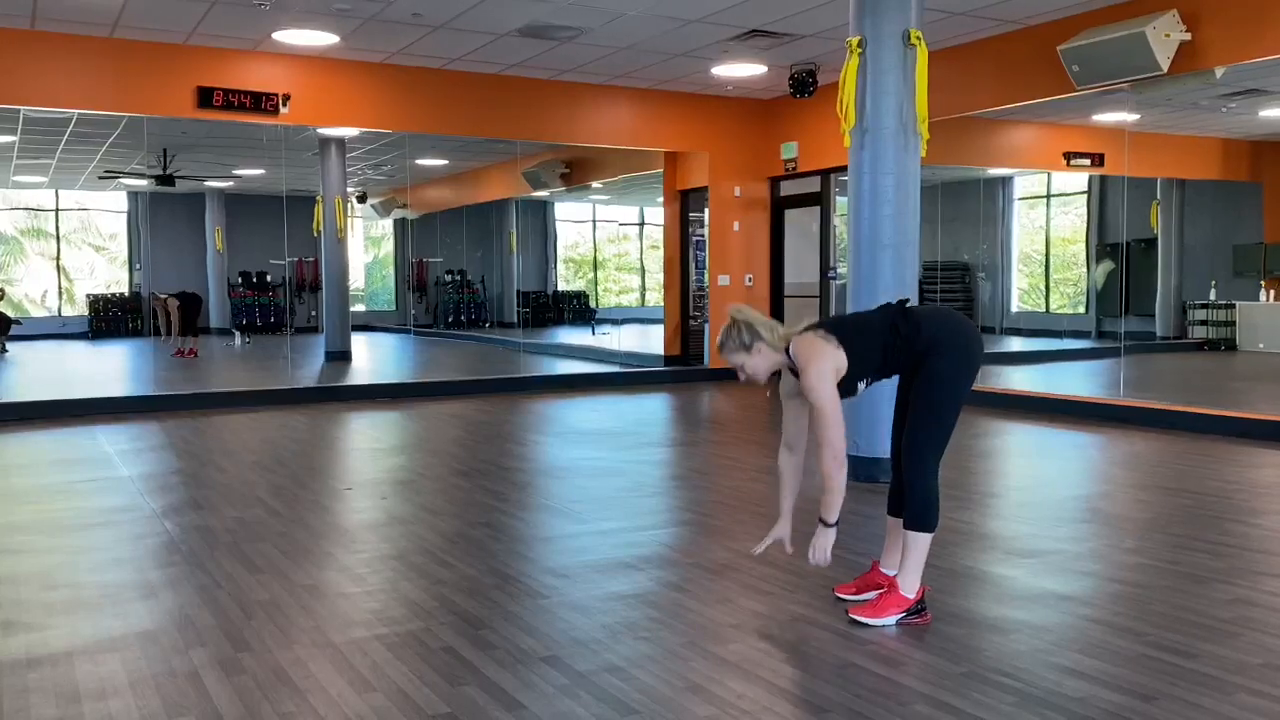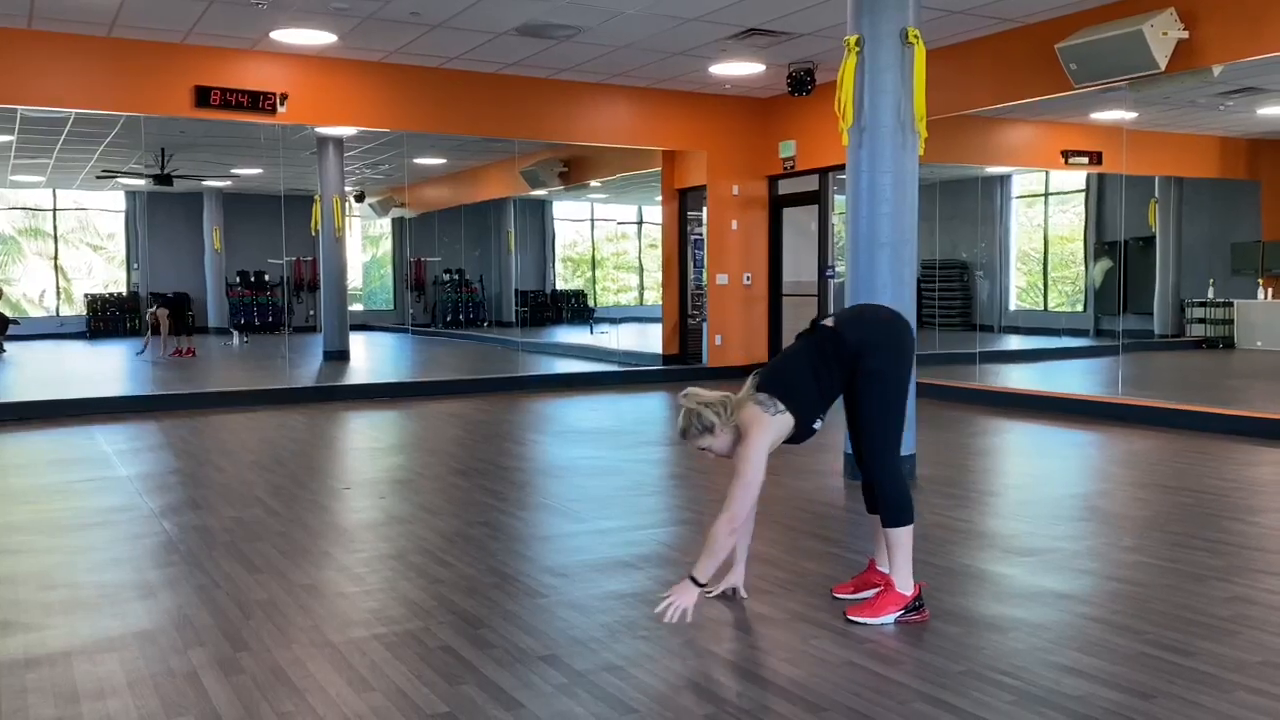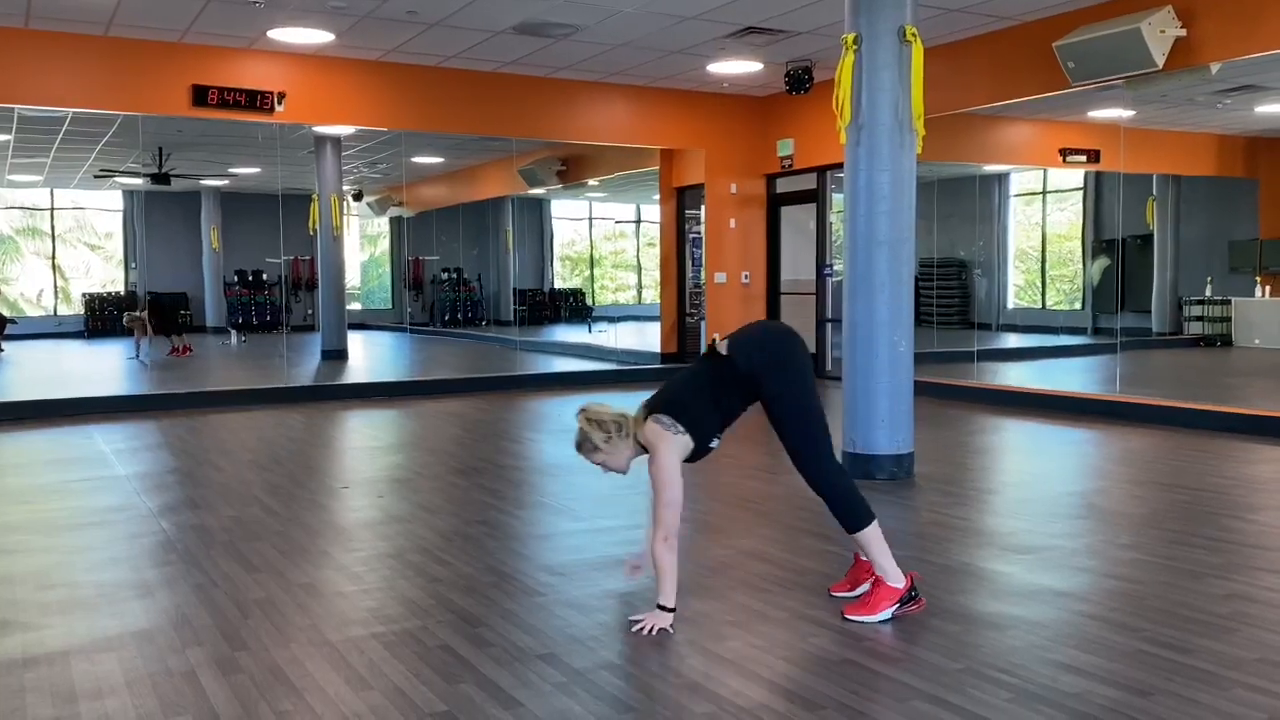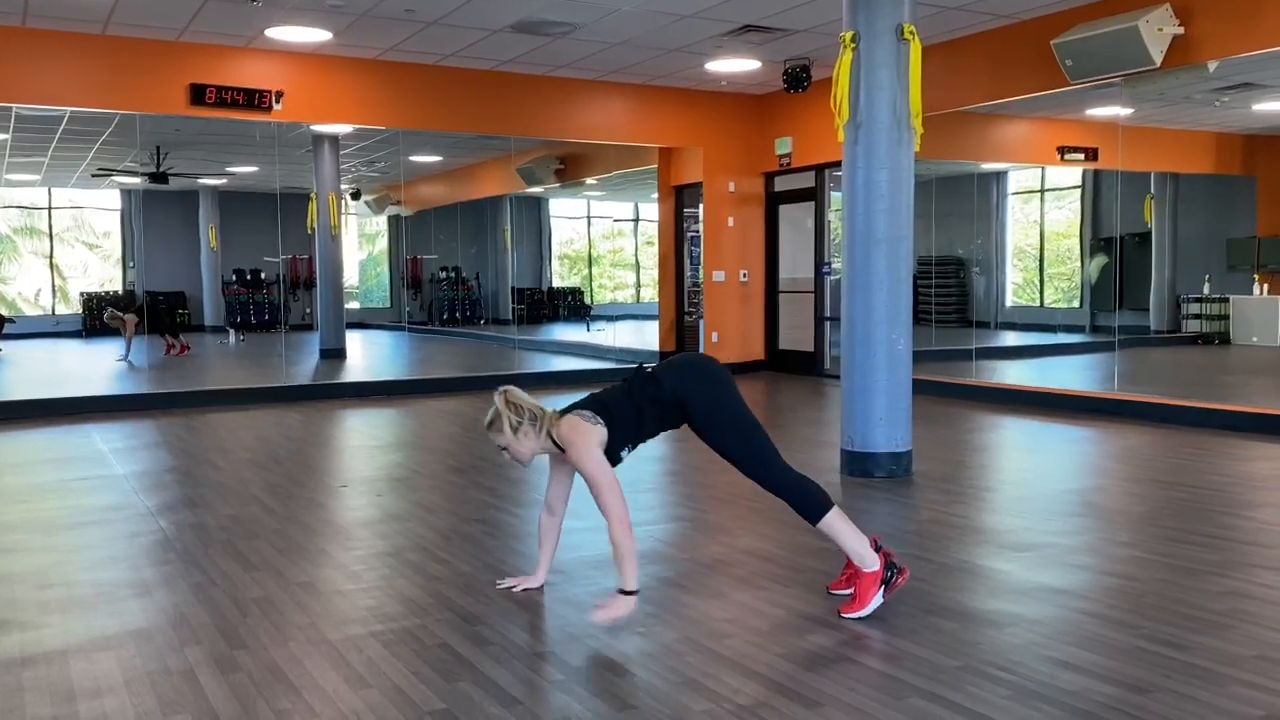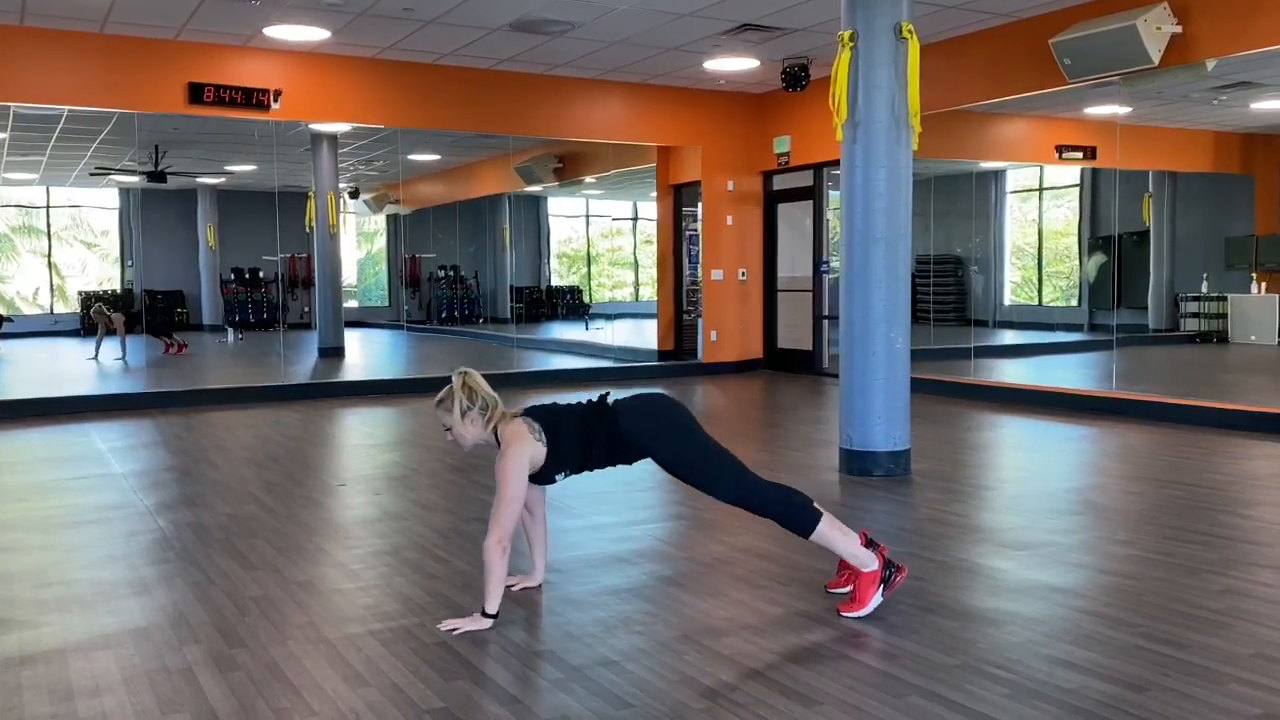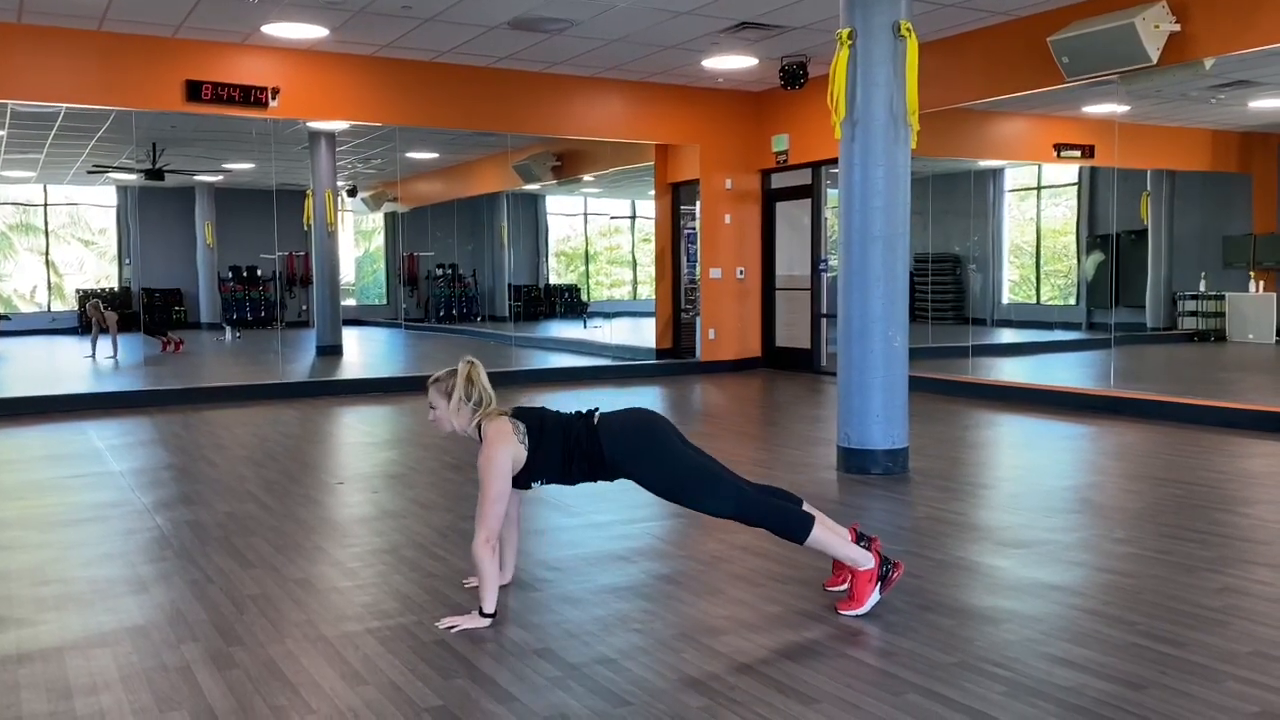
dt=0.5s
person 1, frame 1
left shoulder: (811, 364)
right shoulder: (790, 367)
left elbow: (835, 457)
right elbow: (791, 447)
left wrist: (826, 525)
right wrist: (784, 520)
left hip: (950, 344)
right hip: (924, 351)
left knee: (917, 466)
right knee: (903, 462)
left ankle: (907, 594)
right ankle: (887, 571)
person 1, frame 2
left shoulder: (756, 430)
right shoulder: (740, 418)
left elbow: (731, 521)
right elbow: (738, 507)
left wrist: (694, 583)
right wrist: (738, 568)
left hip: (880, 340)
right hip: (858, 342)
left knee: (881, 464)
right knee: (867, 461)
left ankle: (904, 592)
right ankle: (883, 569)
person 1, frame 3
left shoulder: (660, 443)
right shoulder: (644, 430)
left elbow: (666, 534)
right elbow: (670, 494)
left wrist: (666, 608)
right wrist: (653, 551)
left hip: (770, 356)
right hip: (758, 351)
left knee: (819, 469)
right knee: (818, 465)
left ankle: (895, 584)
right ankle: (868, 562)
person 1, frame 4
left shoulder: (575, 438)
right shoulder: (557, 435)
left elbow: (618, 518)
right elbow: (552, 509)
left wrist: (628, 591)
right wrist: (539, 574)
left hip: (694, 385)
right hip: (680, 388)
left knee: (772, 473)
right knee: (770, 473)
left ankle: (873, 566)
right ankle: (861, 550)
person 1, frame 5
left shoulder: (514, 447)
right shoulder: (517, 428)
left elbow: (498, 538)
right elbow: (533, 503)
left wrist: (487, 613)
right wrist: (538, 571)
left hip: (647, 426)
right hip: (647, 417)
left knee: (751, 494)
right knee: (750, 487)
left ankle: (871, 565)
right ankle: (856, 543)
person 1, frame 6
left shoulder: (495, 445)
right shoulder: (500, 424)
left elbow: (485, 537)
right elbow: (509, 506)
left wrist: (485, 612)
right wrist: (504, 573)
left hip: (631, 448)
right hip: (635, 430)
left knee: (743, 505)
right knee: (744, 493)
left ankle: (865, 563)
right ankle: (851, 540)
